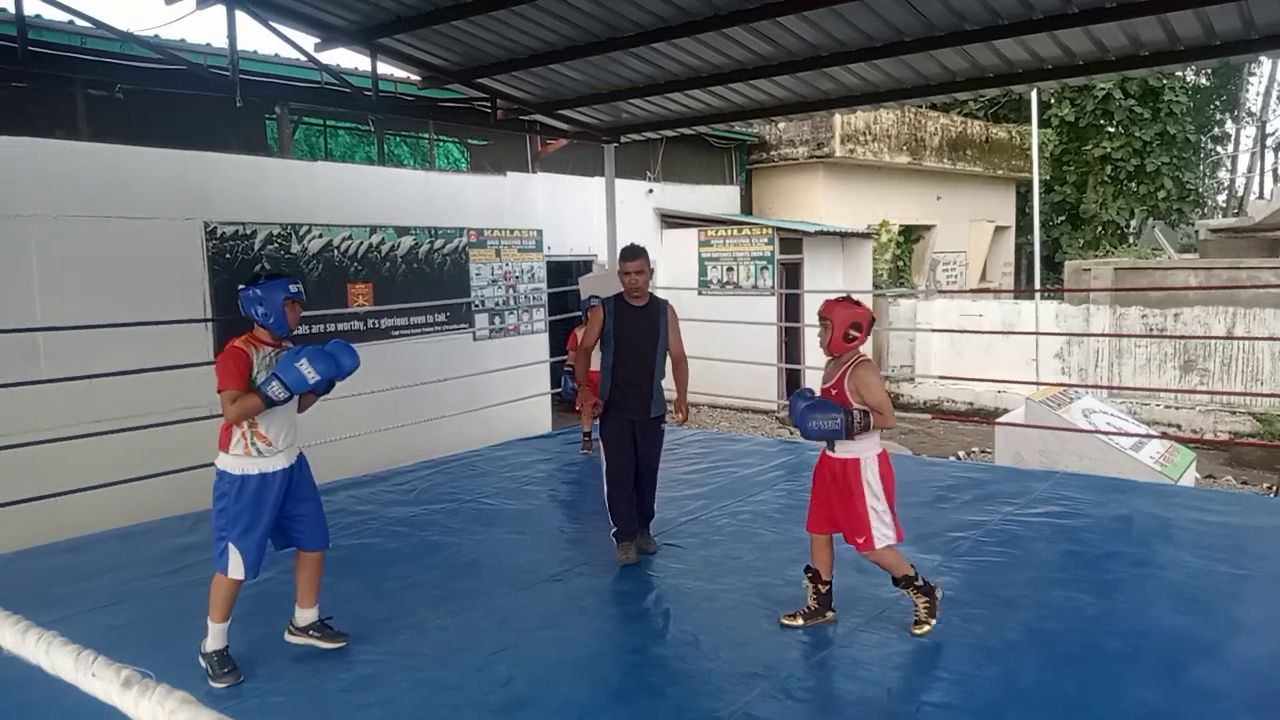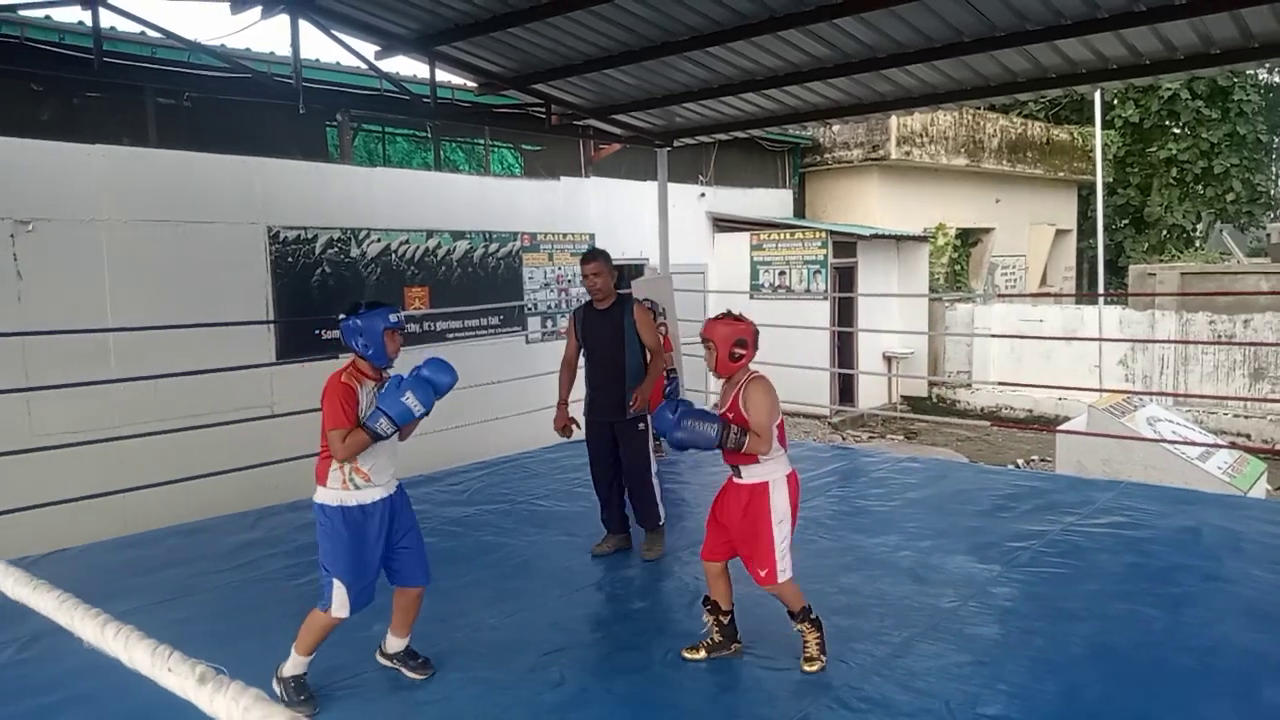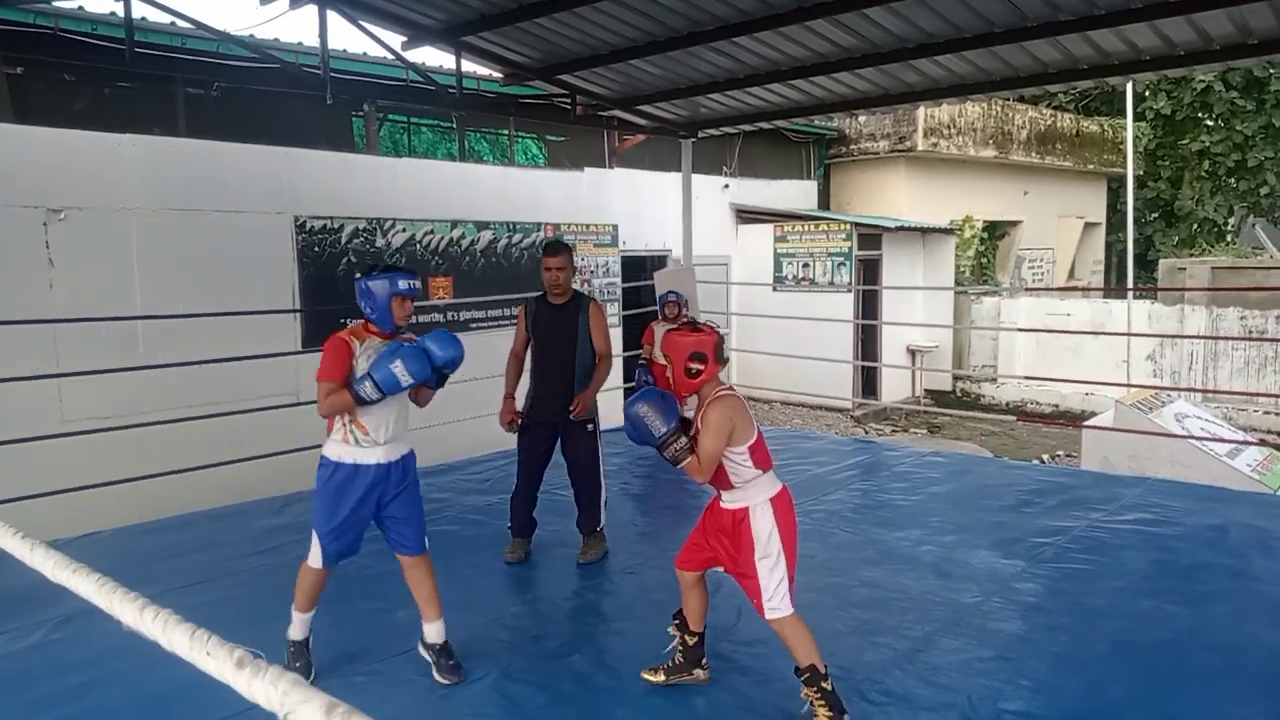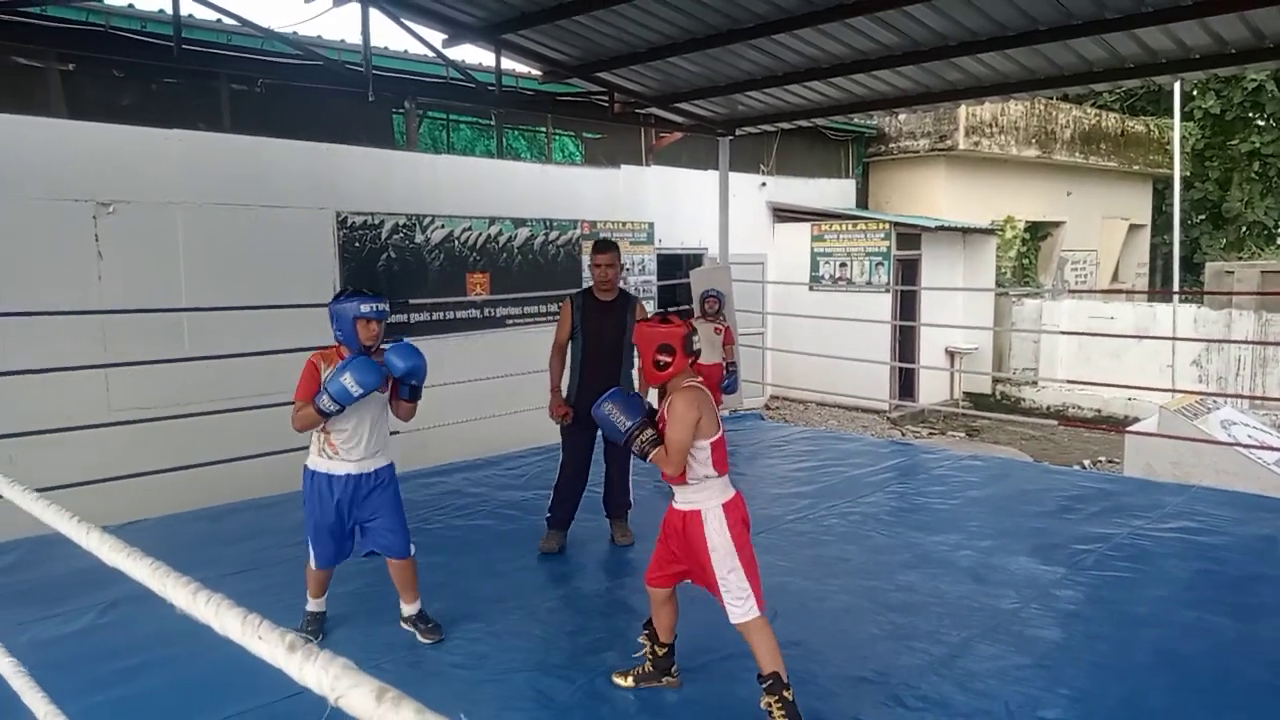
dt=1s
person 1, frame 1
left shoulder: (289, 351)
right shoulder: (238, 353)
right elbow: (233, 410)
left wrist: (323, 379)
right wrist: (281, 384)
left hip: (289, 465)
right hip: (245, 474)
left knee: (313, 544)
right knee: (235, 564)
left ankle: (305, 622)
right ankle: (214, 646)
person 1, frame 2
left shoulder: (385, 380)
right shoulder: (342, 386)
right elbow: (341, 449)
left wrist: (419, 402)
right wrist: (385, 417)
left hip: (387, 497)
right hip: (344, 506)
left knee: (414, 582)
right knee: (340, 604)
left ankle: (395, 648)
right ankle: (290, 673)
person 1, frame 3
left shoulder: (406, 344)
right shoulder: (344, 343)
left elbow: (420, 399)
right elbow: (327, 405)
left wrist: (437, 372)
right wrist: (375, 383)
left hip: (396, 464)
right hip: (346, 467)
left knee: (413, 552)
right knee: (322, 557)
left ankle: (435, 640)
right ankle: (297, 637)
person 1, frame 4
left shoulder: (386, 362)
right shoulder: (319, 364)
left elbow: (405, 413)
right elbow: (299, 421)
left wrist: (412, 383)
right wrist: (335, 397)
left hip: (375, 474)
right hip: (327, 478)
left knee: (399, 551)
right knee: (323, 560)
left ankle: (412, 612)
right ankle: (315, 611)
person 2, frame 1
left shoulder: (863, 371)
right shoulder: (833, 365)
left elbow: (888, 418)
left wrist: (847, 422)
right wrist: (812, 411)
left hip: (862, 464)
right hip: (832, 460)
left knee: (871, 544)
right knee: (819, 532)
left ankle: (924, 593)
right ankle: (820, 605)
person 2, frame 2
left shoulder: (757, 388)
right shoulder: (728, 385)
left elbow: (763, 442)
left wrist: (720, 432)
right wrist: (694, 423)
left hip: (770, 488)
right hip: (739, 485)
left knee: (770, 575)
right knee: (712, 561)
left ankle: (809, 627)
right ankle: (724, 635)
person 2, frame 3
left shoulder: (720, 408)
right shoulder: (709, 400)
left elbow: (701, 472)
right elbow: (705, 452)
left wrist: (666, 435)
right wrist: (676, 426)
left hip: (760, 513)
right hip: (728, 506)
left knee: (776, 612)
right knee: (688, 571)
right ankle: (690, 659)
person 2, frame 4
left shoulder: (687, 399)
right shoulder: (679, 394)
left elbow: (672, 464)
left wrist: (636, 431)
right wrist: (640, 425)
left hip: (712, 515)
right hip: (685, 509)
left knee: (744, 613)
right knee: (658, 587)
right ankle: (659, 665)
person 3, frame 1
left shoulder: (664, 311)
right shoulder: (604, 310)
left elbow: (678, 357)
right elbow: (584, 350)
left wrist: (682, 397)
right wrist: (585, 388)
left hip: (652, 409)
right hip: (613, 408)
left knee: (647, 472)
right knee: (618, 473)
left ankle: (643, 528)
right ankle: (625, 538)
person 3, frame 2
left shoulder: (634, 310)
right shoulder: (579, 317)
left elbow: (657, 353)
right elbow: (569, 363)
left wrist: (646, 388)
right wrist: (562, 406)
left hip: (631, 409)
right hip: (596, 411)
left knee: (639, 470)
right knee: (603, 475)
left ankle: (654, 530)
right ankle: (617, 532)
person 3, frame 3
left shoulder: (589, 309)
right shoulder: (530, 309)
left elbow: (604, 357)
right elbow: (518, 354)
left wrist: (589, 393)
right wrist: (508, 399)
left hip: (577, 409)
right hip: (537, 408)
left knee: (586, 474)
right knee: (527, 473)
left ankle: (593, 535)
right ankle: (520, 535)
person 3, frame 4
left shoulder: (633, 307)
right shoulder: (573, 304)
right elbow: (559, 349)
left wrist: (643, 393)
right wrist: (555, 392)
right hip: (579, 400)
left knee: (619, 463)
right knee: (572, 465)
left ankle: (618, 520)
right ankle: (557, 528)
